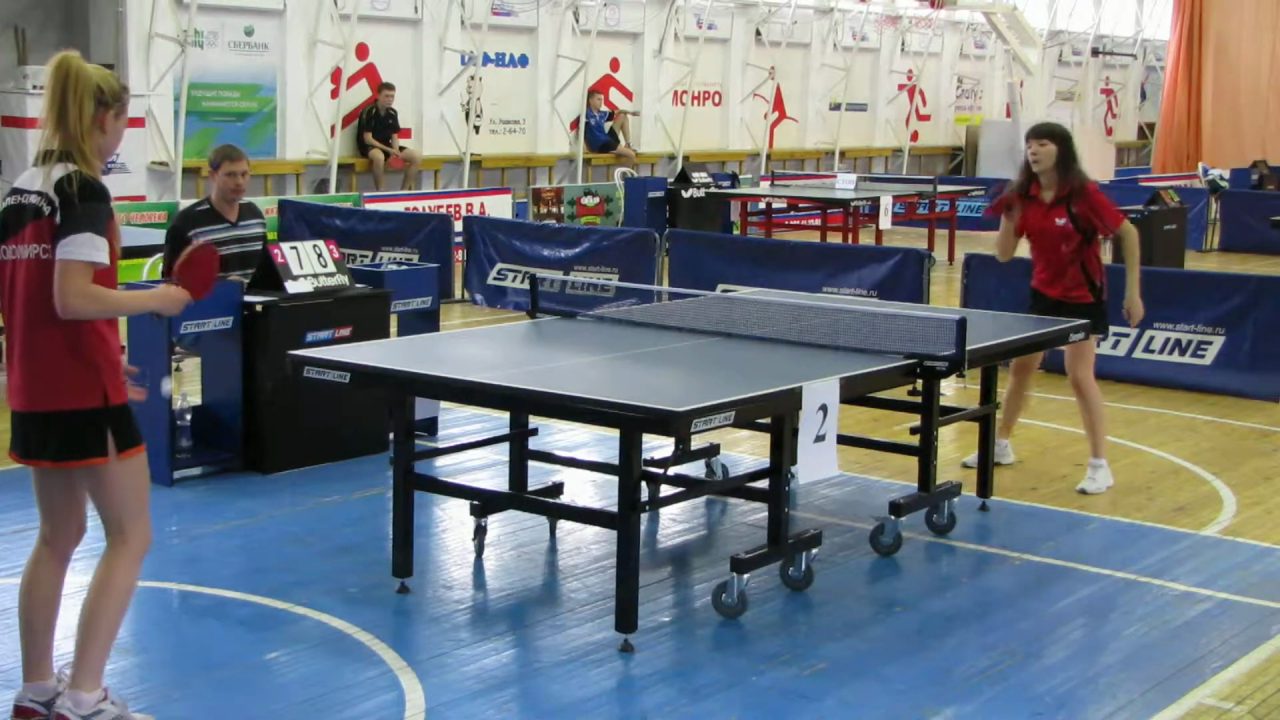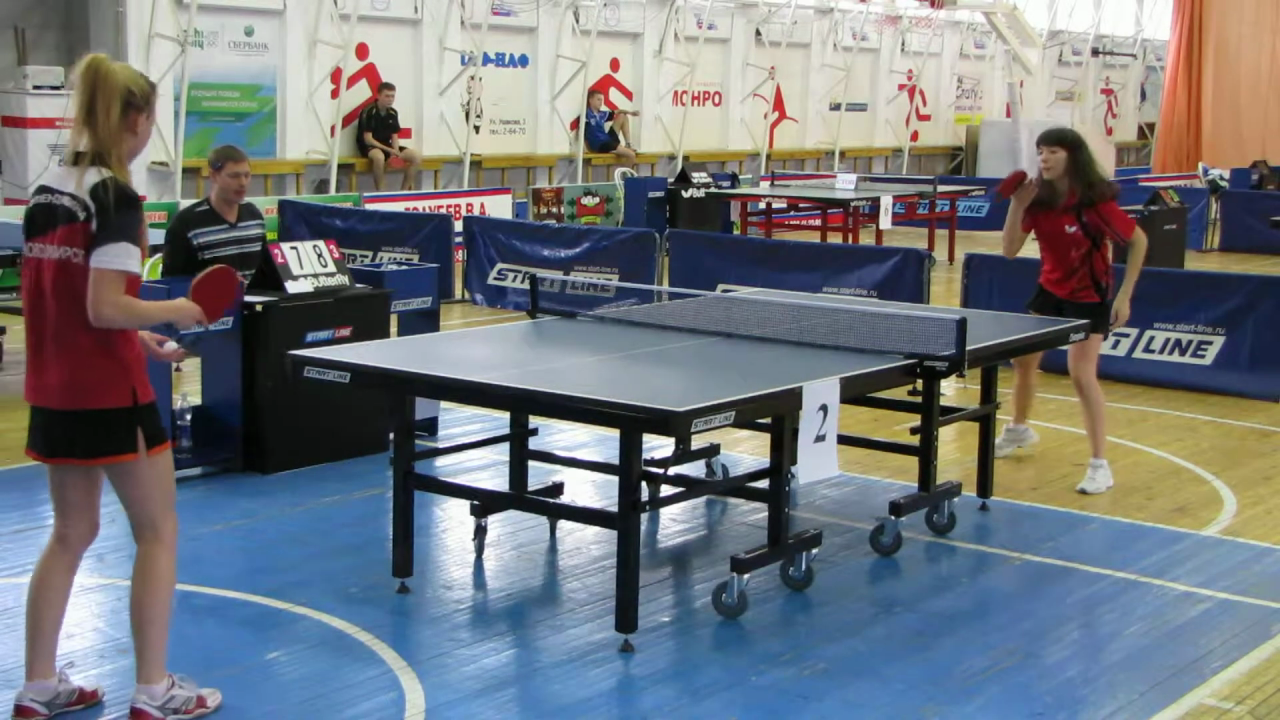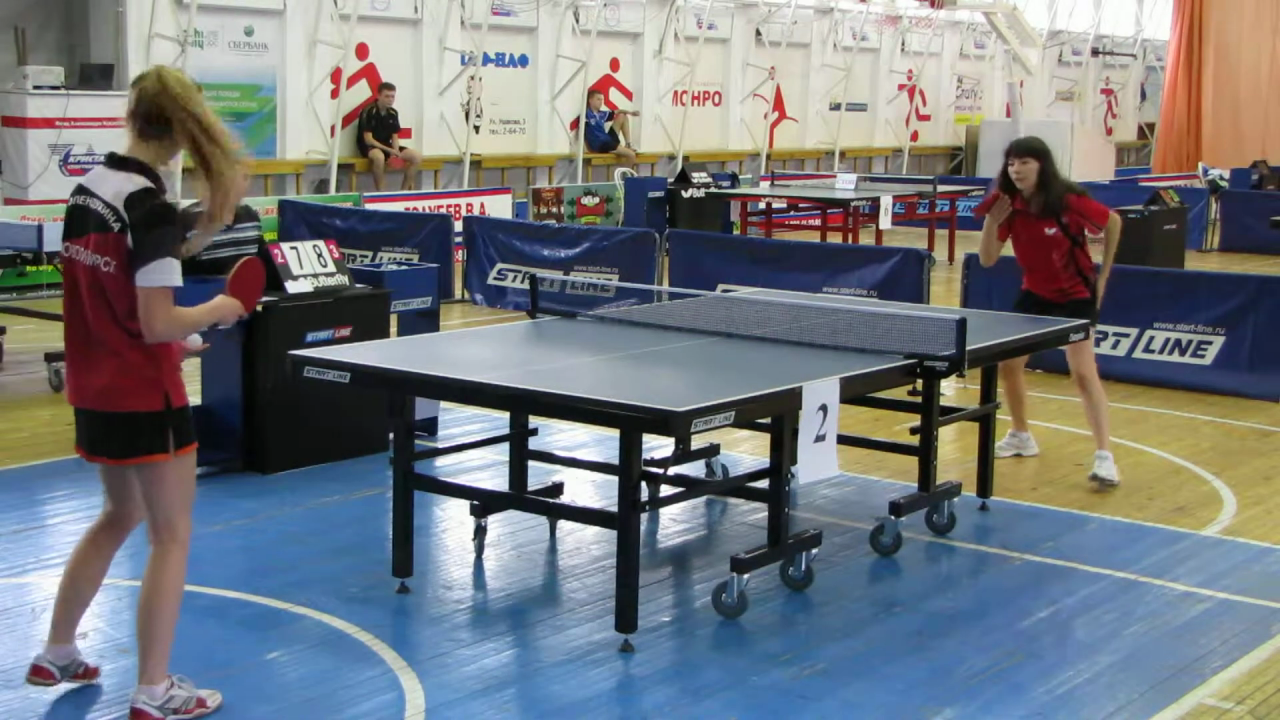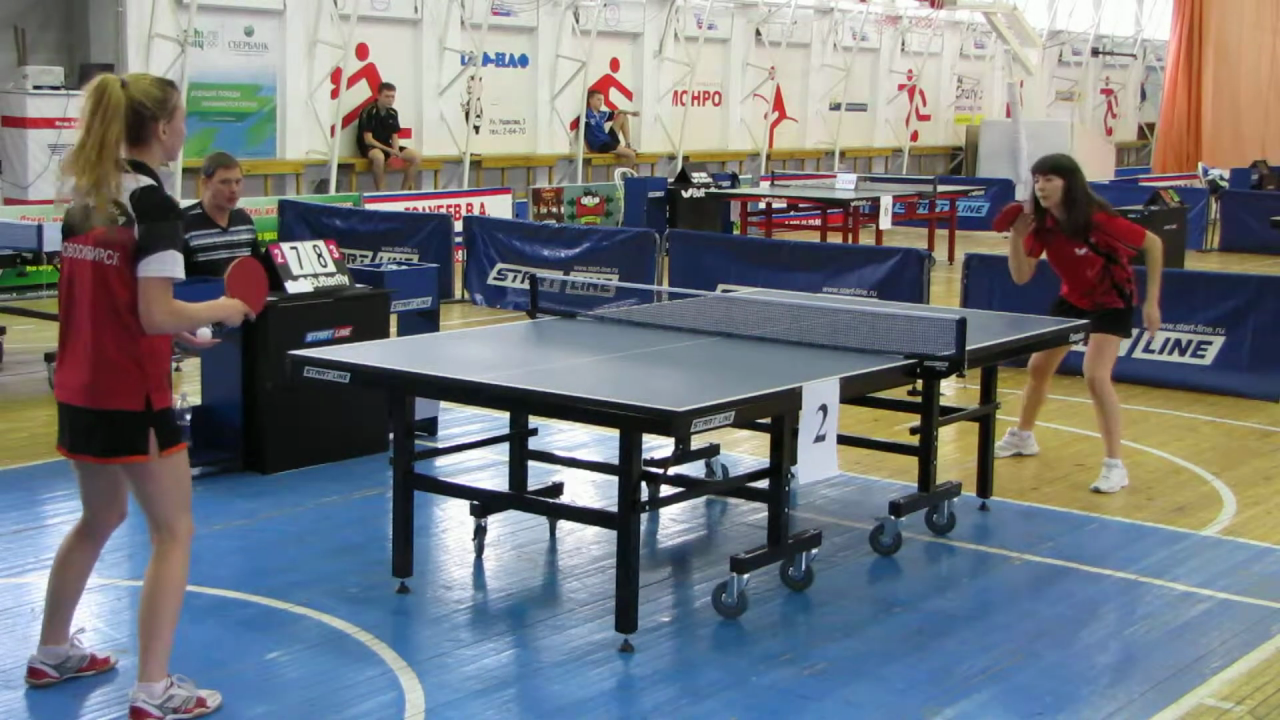
dt=0.4s
person 1, frame 1
right shoulder: (82, 190)
right elbow: (72, 298)
right wrist: (152, 299)
right hip: (82, 394)
left knee: (58, 536)
right knee: (130, 539)
person 1, frame 2
left shoulder: (46, 191)
right shoulder: (115, 196)
left elbow: (61, 294)
right elbow: (106, 309)
right wrist: (172, 311)
left hip: (54, 392)
right hip: (109, 395)
left knee: (69, 534)
right knee: (158, 535)
person 1, frame 3
left shoulder: (86, 189)
right shoulder: (150, 208)
left elbow: (98, 293)
right elbow: (156, 324)
right wrist: (215, 310)
left hip: (92, 389)
right hip: (144, 396)
left knee: (120, 516)
right knee: (171, 536)
left ankle: (56, 651)
person 1, frame 4
left shoulder: (85, 196)
right shoulder: (153, 204)
right elbow: (155, 315)
left wrist: (178, 325)
right wrist: (218, 308)
left hip: (79, 389)
right hip: (129, 396)
left knee: (102, 516)
right knee: (173, 534)
left ankle: (51, 652)
person 2, frame 1
left shoulder: (1084, 194)
right shoulder: (1023, 196)
left elbow: (1129, 234)
right elbow: (1003, 255)
left wrist: (1133, 291)
right wrist: (1008, 220)
left hip: (1083, 296)
right hip: (1043, 293)
left knee: (1080, 377)
right knee: (1020, 369)
left ankle: (1099, 466)
right ankle: (1001, 446)
person 2, frame 2
left shoulder: (1096, 202)
right shoulder: (1038, 198)
left elbow: (1139, 241)
right elbow: (1010, 250)
left wrist: (1124, 295)
right wrist: (1017, 206)
left hip: (1088, 296)
right hip: (1049, 289)
left knee: (1082, 376)
right knee: (1023, 359)
left ankle: (1099, 465)
right ankle: (1019, 429)
person 2, frame 3
left shoulder: (1068, 201)
right shoulder: (1008, 206)
left elbow: (1114, 223)
right elbow: (987, 260)
left wrist: (1103, 276)
right wrist: (992, 221)
left hip: (1076, 295)
right hip: (1035, 294)
left knee: (1083, 372)
right knee: (1008, 365)
left ankle: (1104, 456)
right ankle: (1021, 436)
person 2, frame 4
left shoulder: (1098, 219)
right shoulder: (1039, 222)
left elbow: (1153, 244)
right elbow: (1021, 277)
left wrist: (1152, 301)
right wrist: (1016, 237)
left hip: (1111, 303)
right hip: (1071, 300)
left knee: (1095, 376)
right knee: (1037, 368)
left ankle: (1114, 465)
right ankle: (1022, 436)
